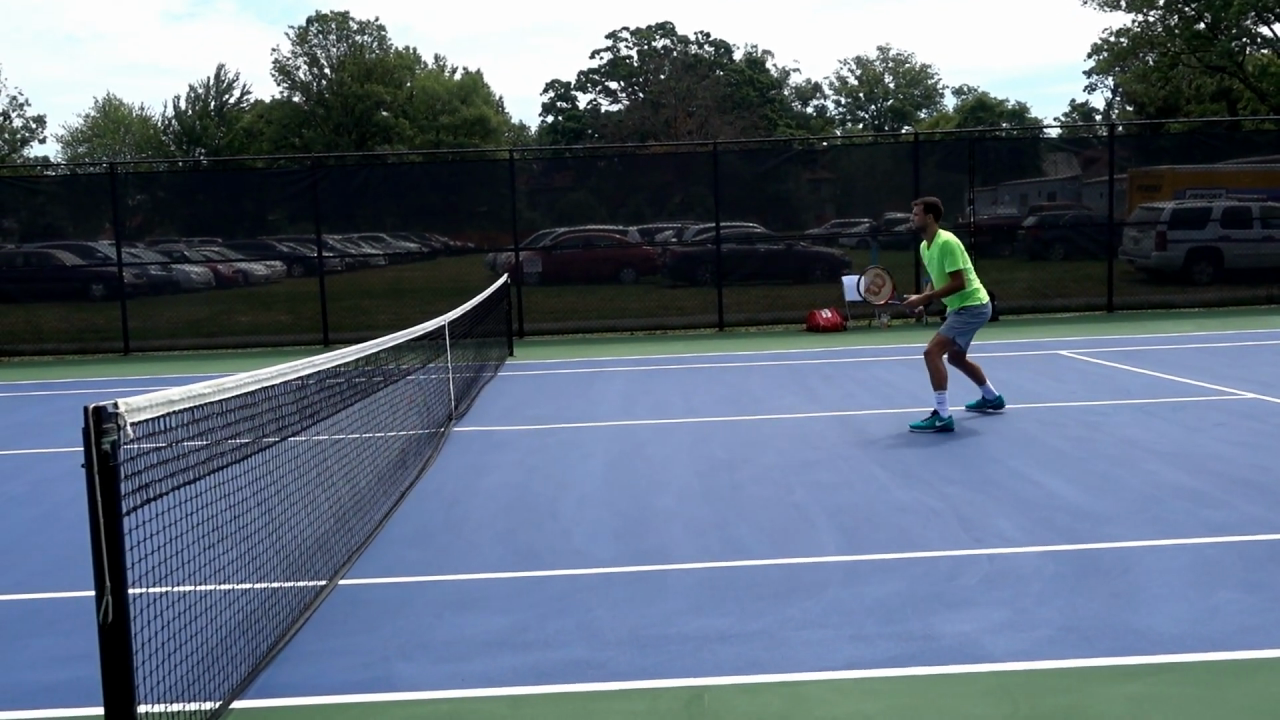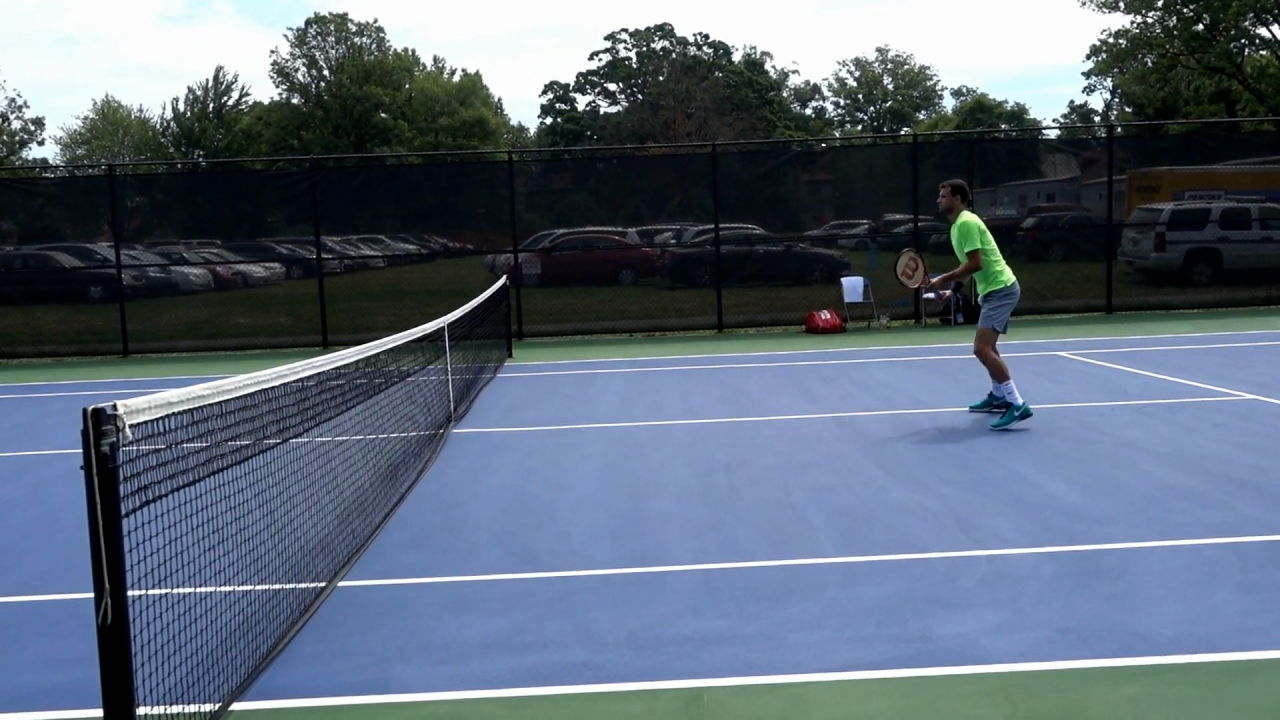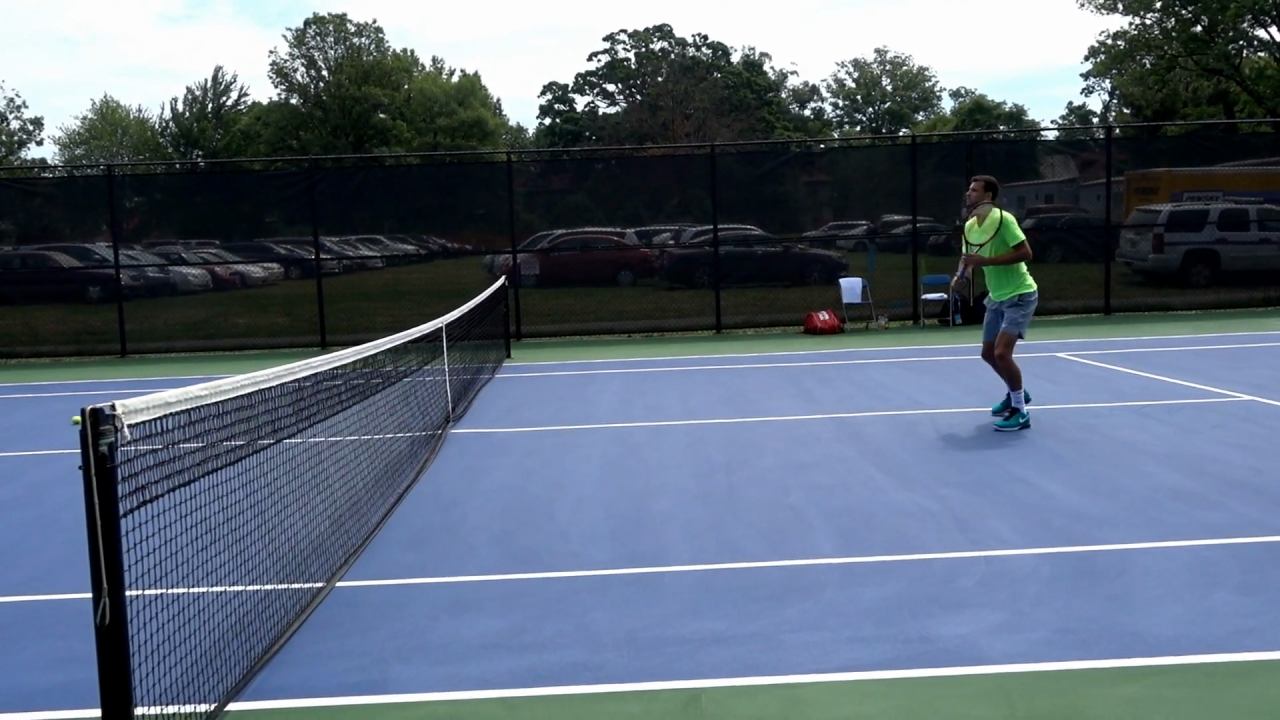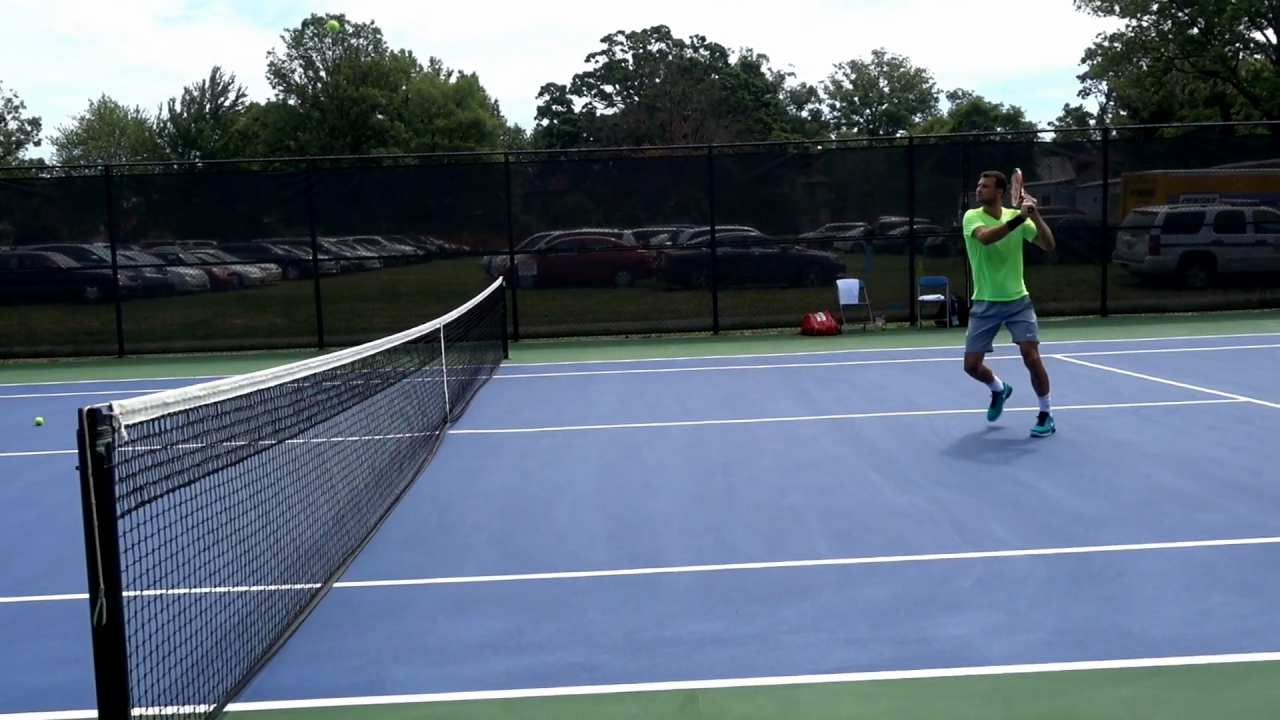
dt=0.4s
person 1, frame 1
left shoulder: (947, 242)
right shoulder: (924, 247)
left elbow: (959, 283)
right elbow: (934, 281)
left wrist: (924, 298)
right wrist: (922, 300)
left hip: (972, 307)
right hip: (959, 308)
left knee: (932, 353)
right knee: (956, 357)
left ankle: (942, 416)
right ankle: (992, 397)
person 1, frame 2
left shoulder: (966, 223)
right shoulder: (957, 226)
left elbow: (975, 264)
left wrist: (943, 279)
right wrist: (950, 285)
left hip: (1001, 291)
right hip: (991, 291)
left knee: (981, 348)
right knee: (984, 345)
left ankle: (1017, 405)
right ankle: (998, 395)
person 1, frame 3
left shoulder: (1003, 219)
right shoulder: (969, 226)
left elbow: (1025, 253)
right elbow: (966, 262)
left wrist: (988, 259)
left hip: (1021, 295)
right hip: (996, 298)
left knee: (1002, 353)
right knee: (988, 353)
left ankle: (1019, 411)
right ankle: (1014, 395)
person 1, frame 4
left shoulder: (1017, 217)
right shoulder: (972, 216)
left elbow: (1049, 245)
right elbow: (986, 237)
left wrist: (1035, 215)
right wrist: (1018, 218)
left hip: (1017, 300)
right hip: (985, 303)
left knee: (1031, 357)
right knee: (971, 365)
left ankle: (1046, 414)
right ankle: (999, 389)
